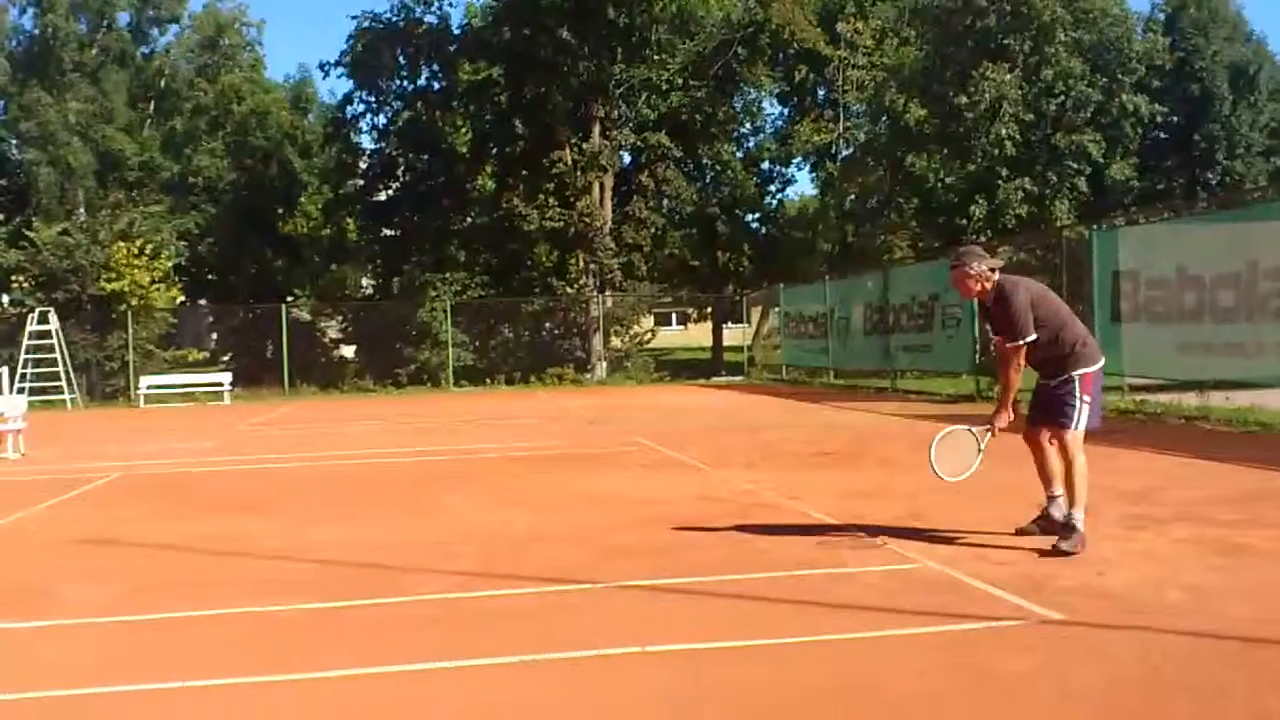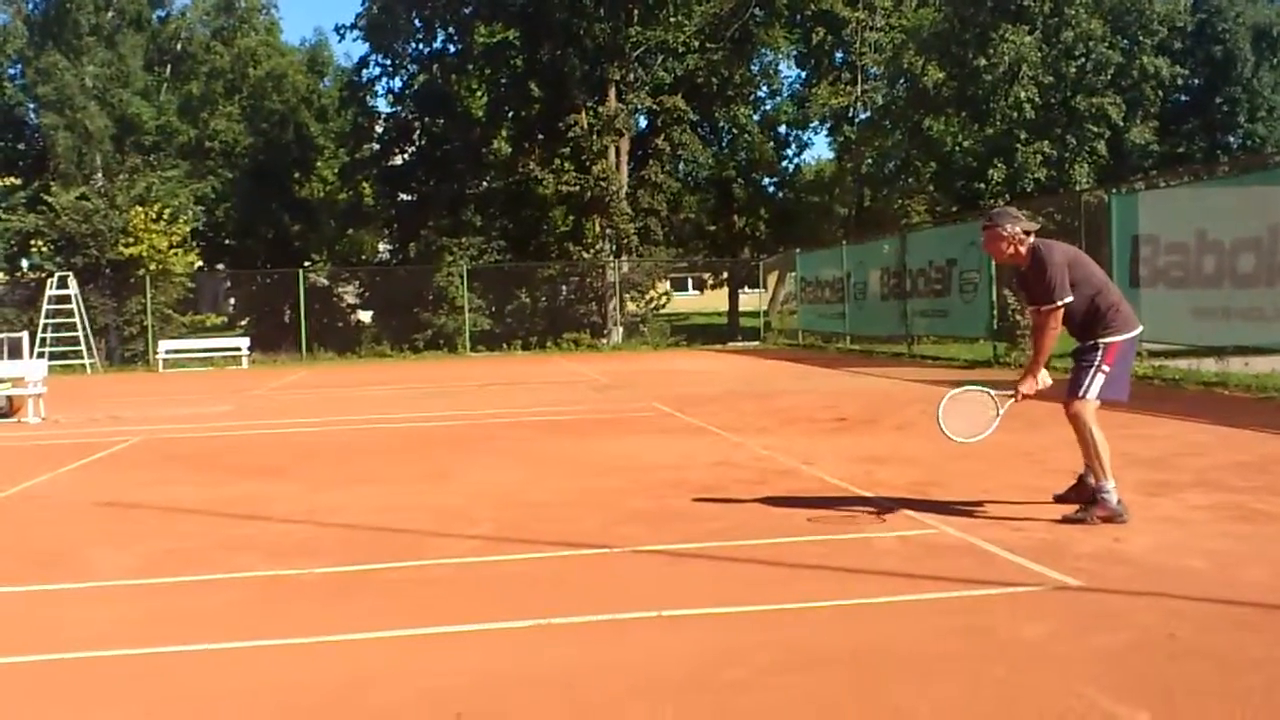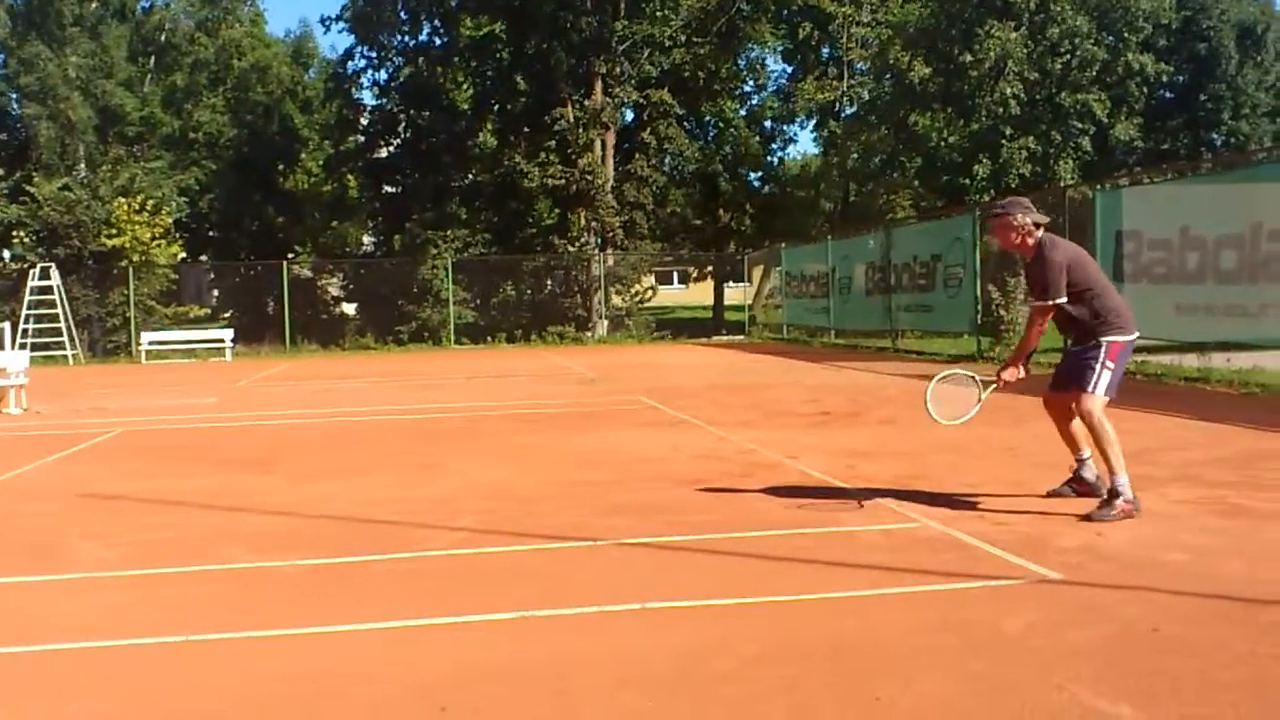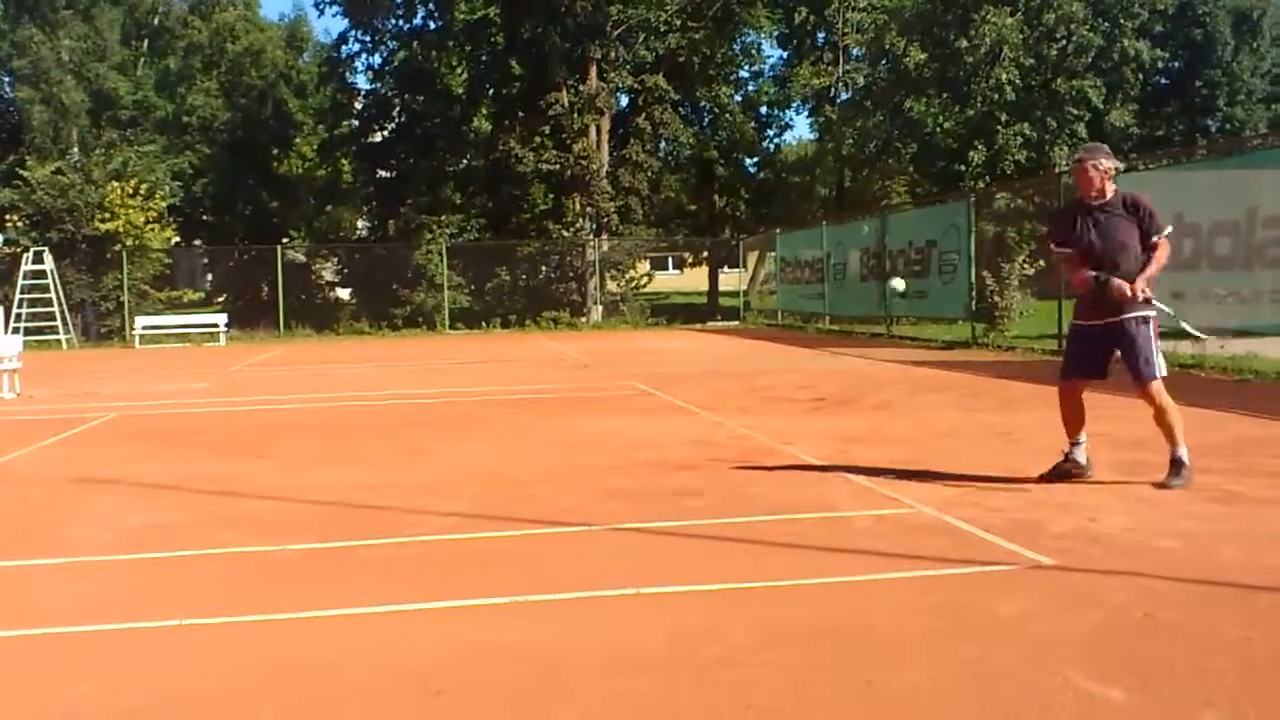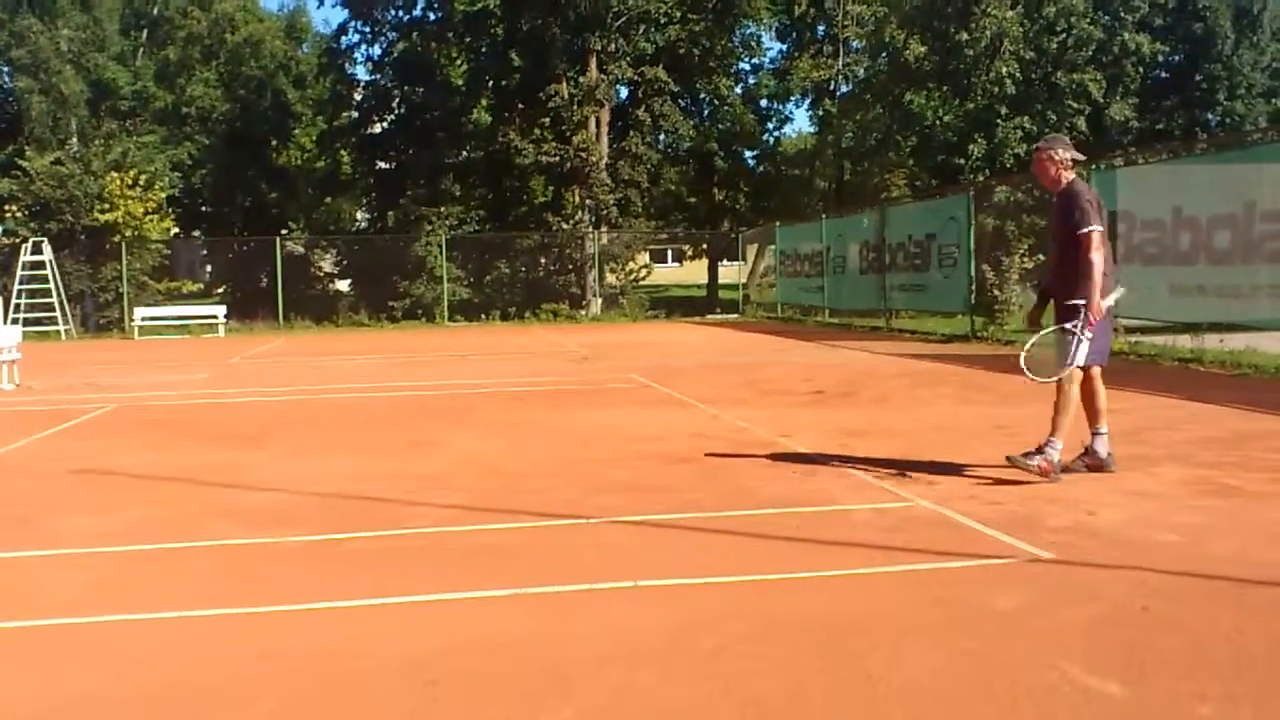
dt=1s
person 1, frame 1
left shoulder: (1014, 296)
right shoulder: (990, 301)
left elbow: (1016, 361)
right elbow: (1003, 355)
left wrist: (1002, 409)
right wrist: (1009, 403)
left hip: (1078, 365)
right hip: (1052, 369)
left knee: (1069, 441)
right knee: (1036, 437)
left ankle: (1075, 527)
right ankle: (1055, 513)
person 1, frame 2
left shoulder: (1049, 258)
right shoulder: (1026, 271)
left elbow: (1053, 325)
right elbow: (1039, 324)
left wrist: (1030, 375)
right wrist: (1038, 369)
left hip: (1113, 333)
right hip: (1095, 335)
left knee: (1081, 410)
right knee: (1076, 409)
left ankle: (1109, 501)
right ankle: (1090, 483)
person 1, frame 3
left shoulder: (1052, 257)
right shoulder: (1035, 258)
left elbow: (1040, 322)
right elbow: (1038, 318)
left wrist: (1013, 364)
right wrist: (1023, 361)
left hip: (1110, 333)
right hip: (1085, 336)
left knee: (1088, 407)
right knee: (1056, 402)
left ankle: (1123, 495)
right ankle: (1087, 476)
person 1, frame 4
left shoulder: (1134, 204)
right shoulder: (1067, 215)
left elbow: (1163, 247)
right elbow: (1069, 268)
left wrist: (1142, 279)
right wrist: (1107, 284)
left hip: (1134, 313)
right hip: (1089, 316)
left knee: (1152, 390)
right knee: (1069, 389)
left ankle: (1181, 460)
right ankle: (1076, 458)
person 1, frame 5
left shoulder: (1078, 195)
right shoulder: (1061, 198)
left elbow: (1093, 246)
left wrist: (1095, 295)
right wrist: (1040, 302)
left hip: (1083, 298)
right hip: (1072, 297)
left knee: (1069, 372)
right knee: (1088, 372)
left ankle: (1051, 455)
right ankle: (1099, 451)
